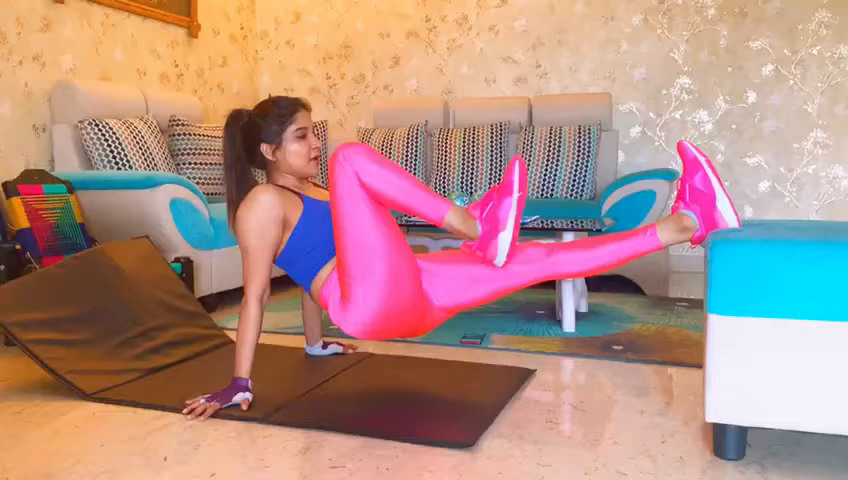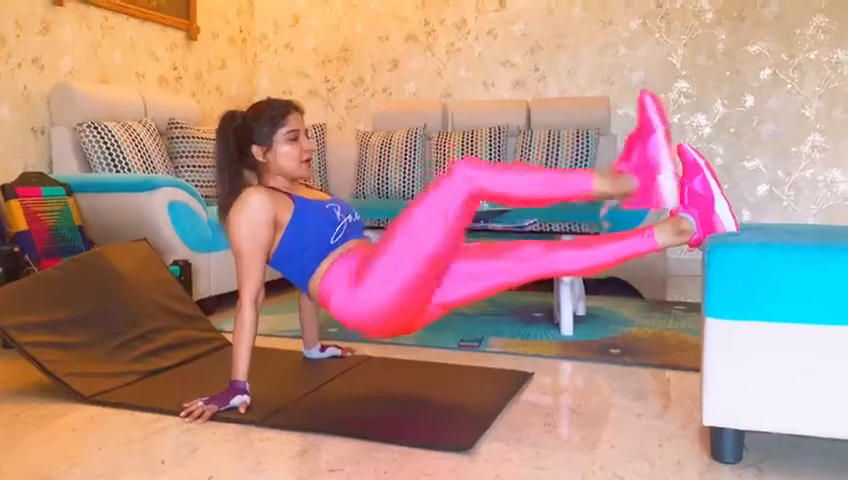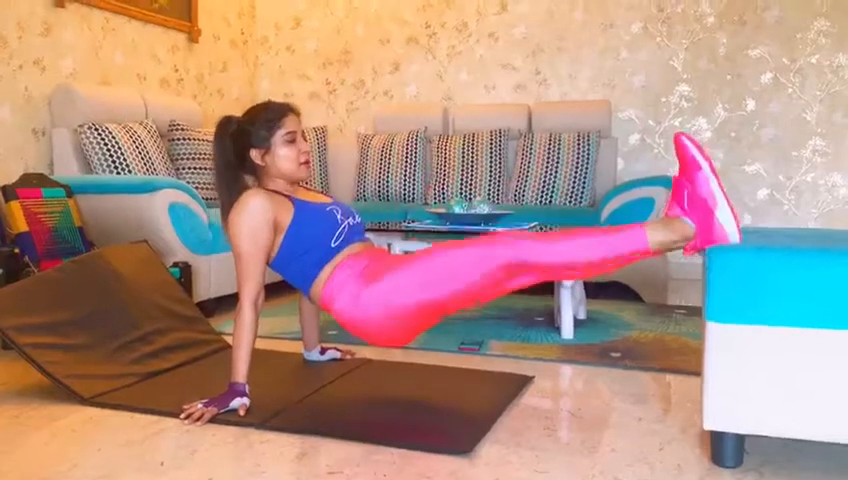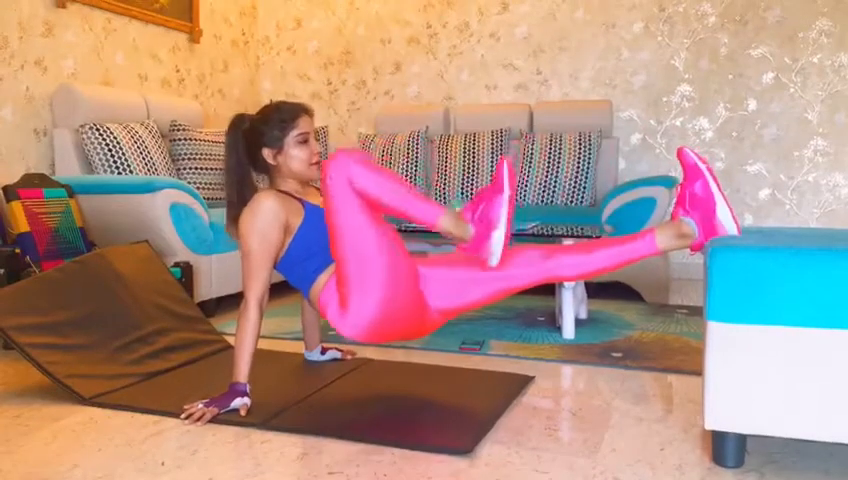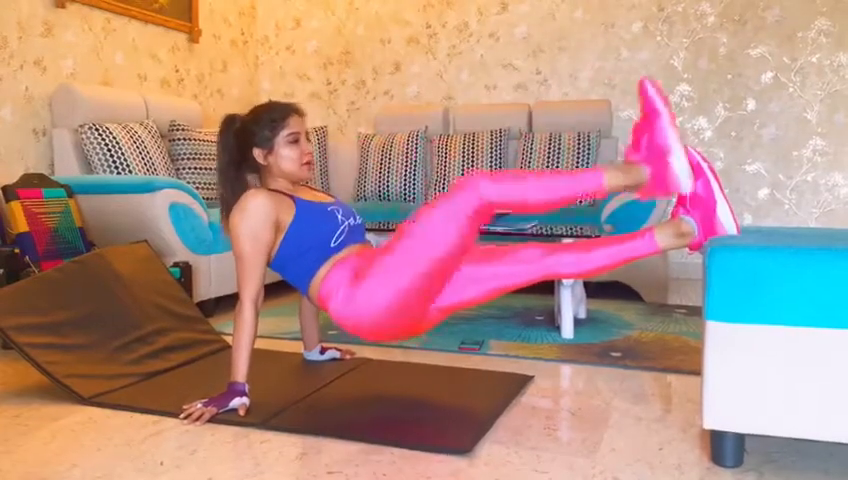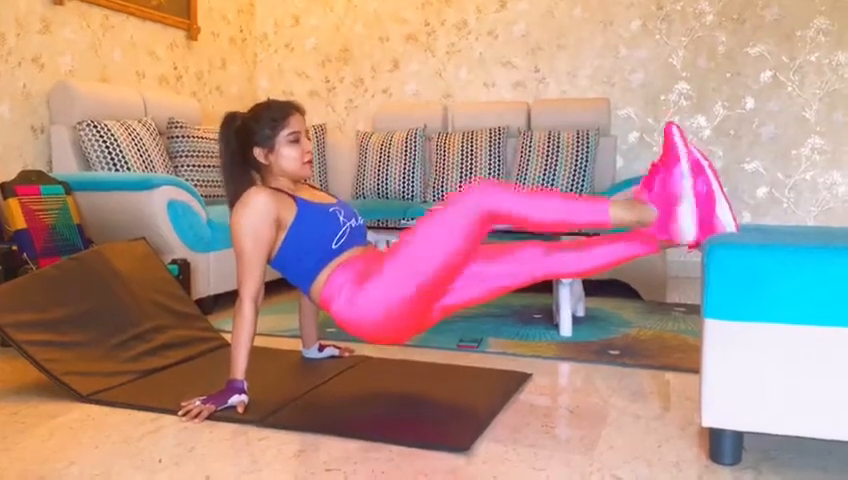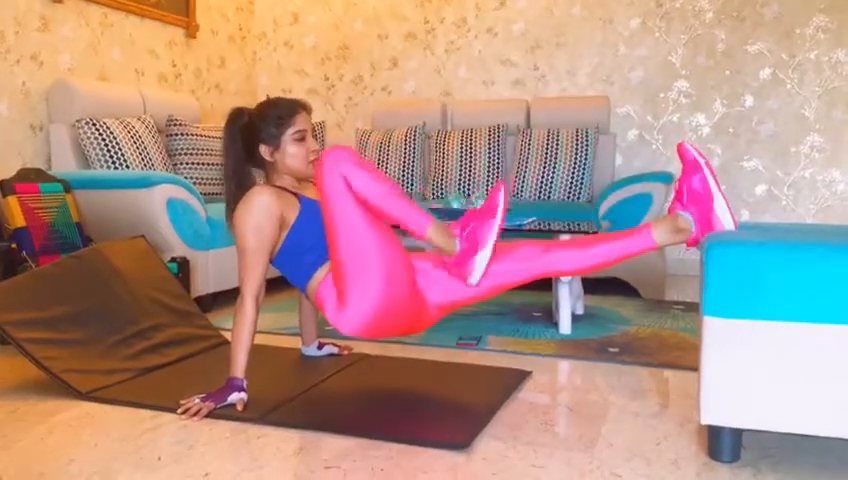
dt=0.5s
person 1, frame 1
left shoulder: (310, 192)
right shoulder: (263, 203)
right elbow: (255, 294)
left wrist: (316, 343)
right wrist: (238, 384)
left hip: (409, 291)
right hip: (375, 303)
left knee: (541, 257)
right knee: (353, 157)
left ankle: (686, 223)
right ankle: (473, 224)
person 1, frame 2
left shoulder: (304, 194)
right shoulder: (256, 205)
right elbow: (250, 296)
left wrist: (314, 347)
right wrist: (236, 387)
left hip: (403, 292)
right hip: (372, 295)
left knee: (535, 255)
right knee: (464, 174)
left ankle: (682, 225)
right ankle: (624, 181)
person 1, frame 3
left shoulder: (301, 195)
right shoulder: (256, 207)
right elbow: (250, 298)
left wrist: (313, 348)
right wrist: (236, 388)
left hip: (399, 293)
right hip: (375, 301)
left knee: (530, 256)
right knee: (512, 248)
left ankle: (684, 230)
right ankle: (675, 228)
person 1, frame 4
left shoulder: (311, 197)
right shoulder: (267, 208)
right elbow: (254, 299)
left wrist: (314, 349)
right wrist: (236, 388)
left hip: (407, 295)
right hip: (374, 306)
left knee: (536, 260)
right knee: (344, 166)
left ankle: (683, 230)
right ankle: (467, 226)
person 1, frame 5
left shoulder: (306, 194)
right shoulder: (257, 206)
right elbow: (250, 296)
left wrist: (314, 348)
right wrist: (235, 388)
left hip: (400, 296)
right hip: (371, 300)
left knee: (538, 259)
right knee: (476, 188)
left ankle: (684, 231)
right ankle: (633, 172)
person 1, frame 6
left shoulder: (306, 193)
right shoulder: (258, 204)
right elbow: (249, 296)
left wrist: (312, 346)
right wrist: (234, 386)
left hip: (401, 294)
right hip: (372, 302)
left knee: (532, 256)
right knee: (480, 196)
left ankle: (667, 225)
right ankle: (650, 210)
person 1, frame 7
left shoulder: (308, 191)
right shoulder: (262, 203)
right elbow: (250, 294)
left wrist: (312, 344)
right wrist: (233, 383)
left hip: (403, 289)
right hip: (369, 301)
left knee: (536, 255)
right knee: (341, 163)
left ankle: (680, 226)
right ankle: (452, 240)
